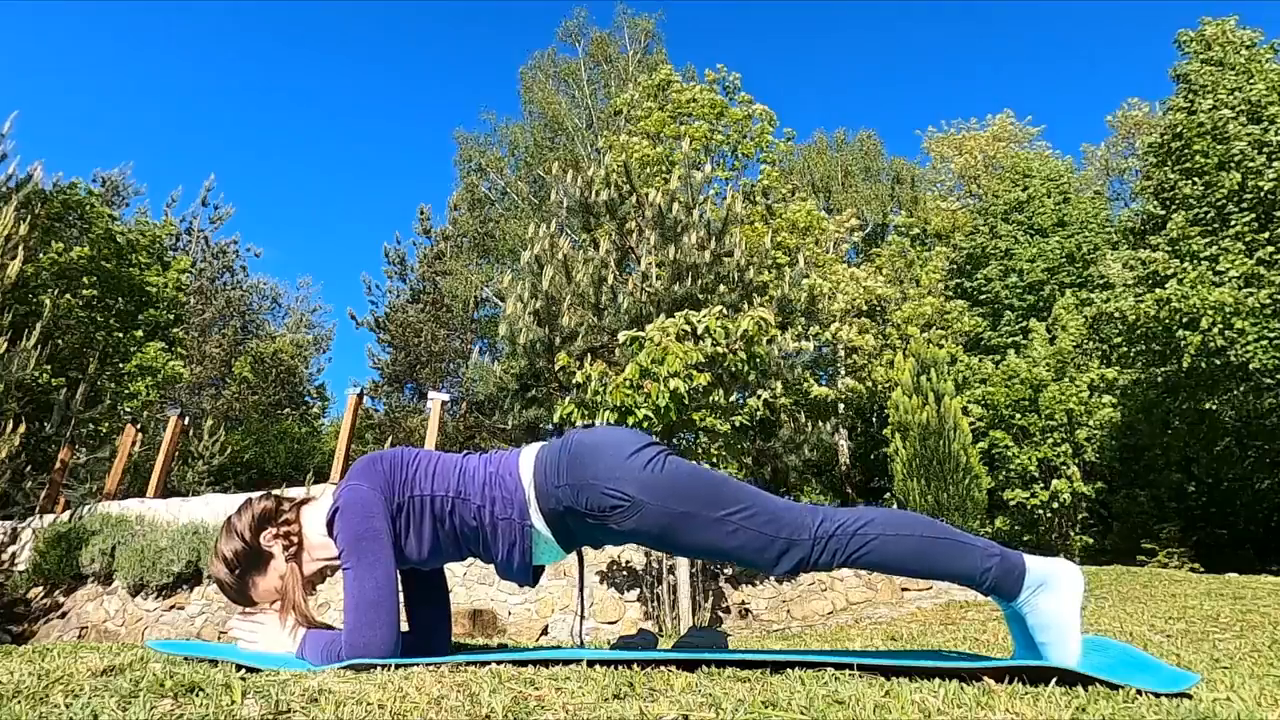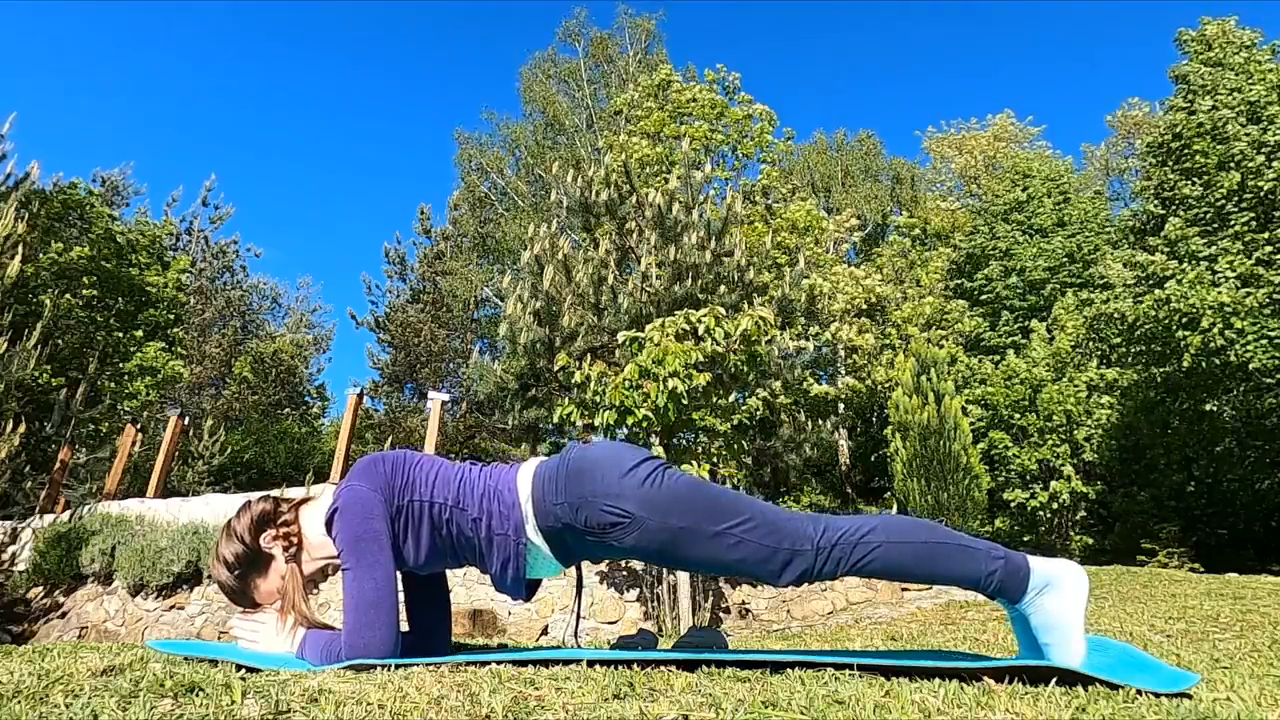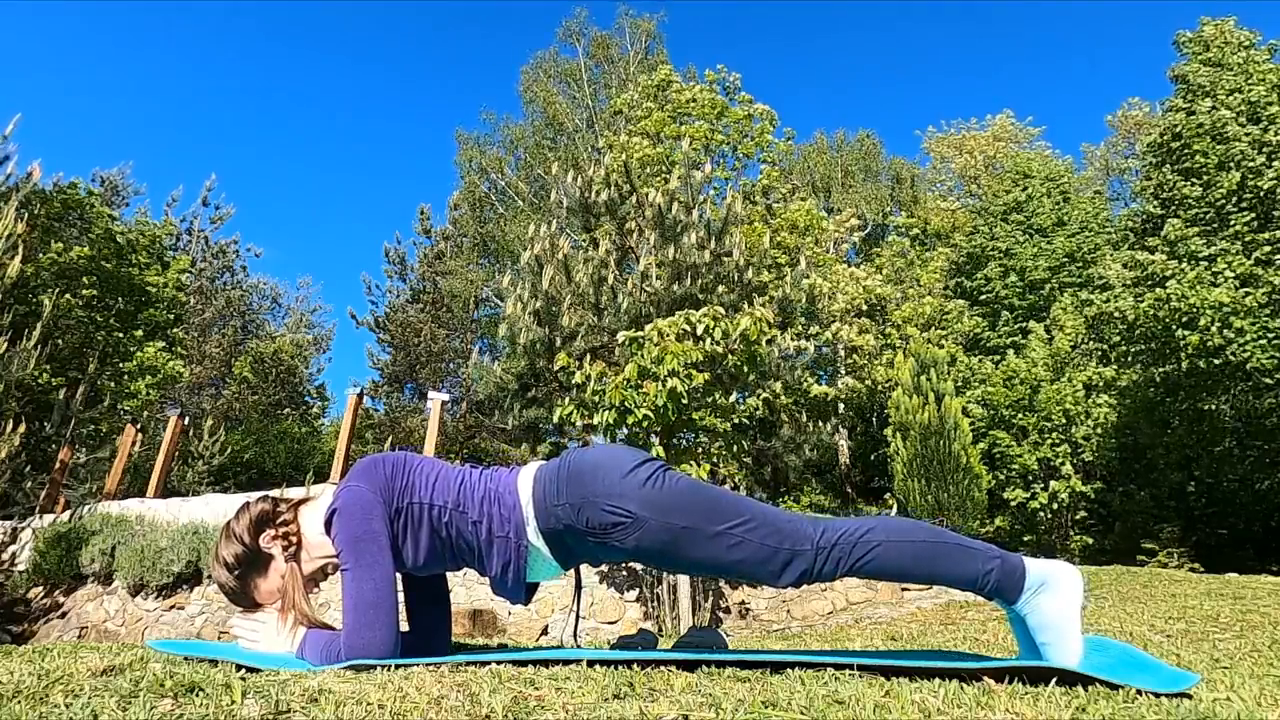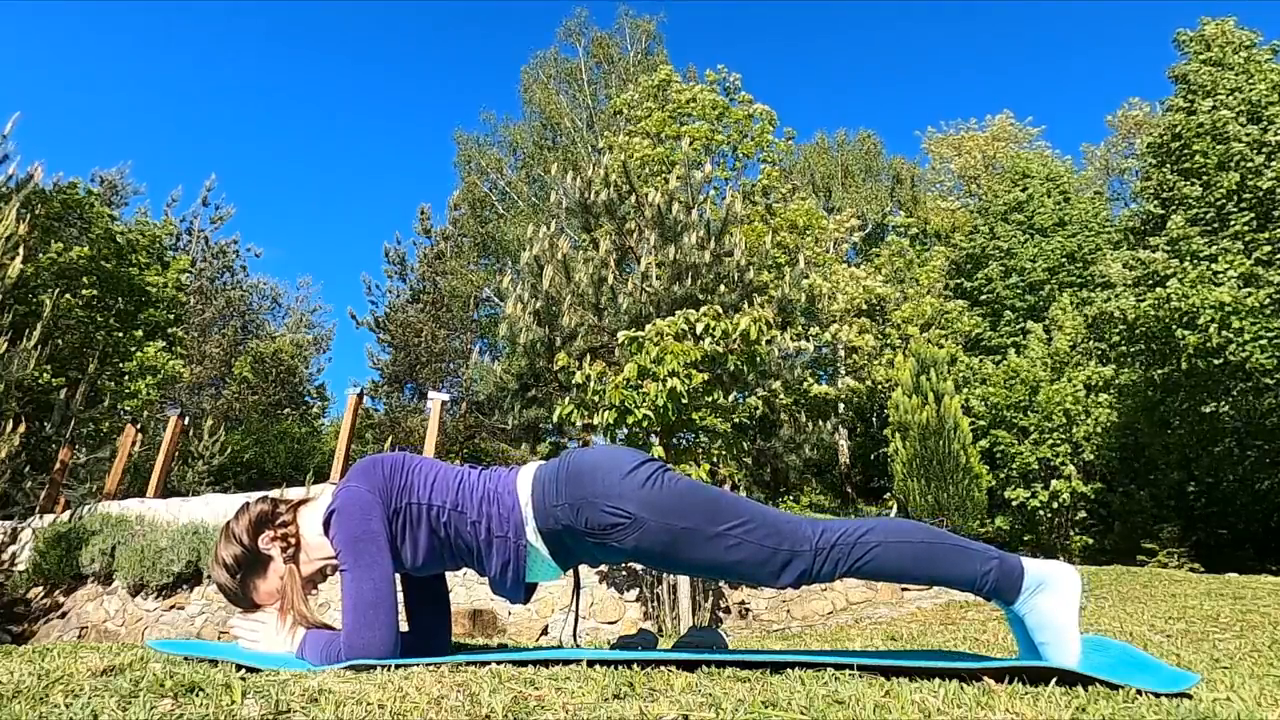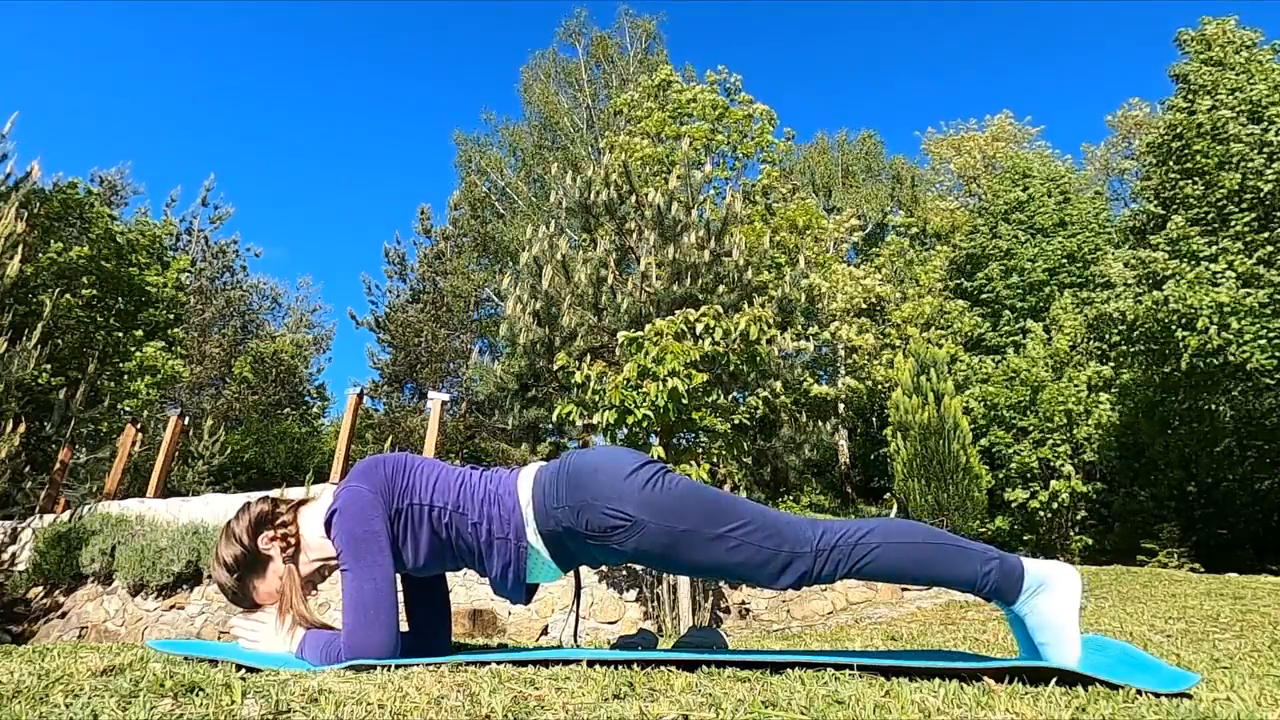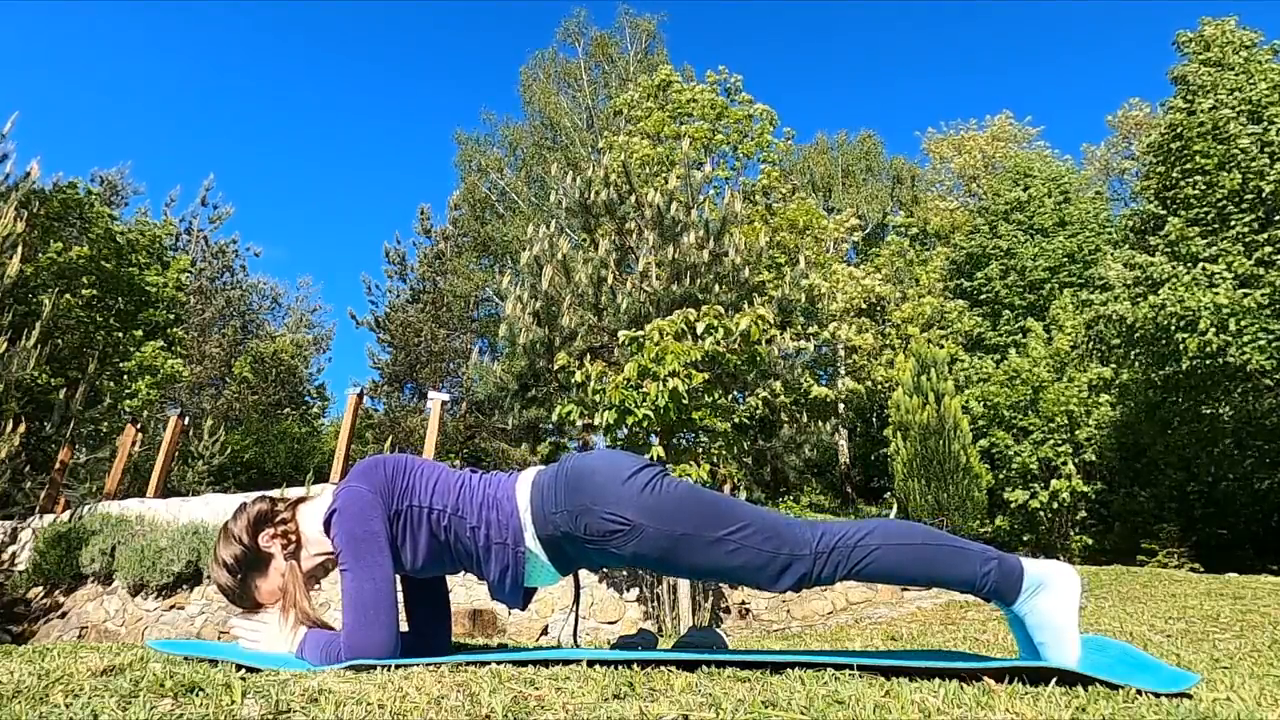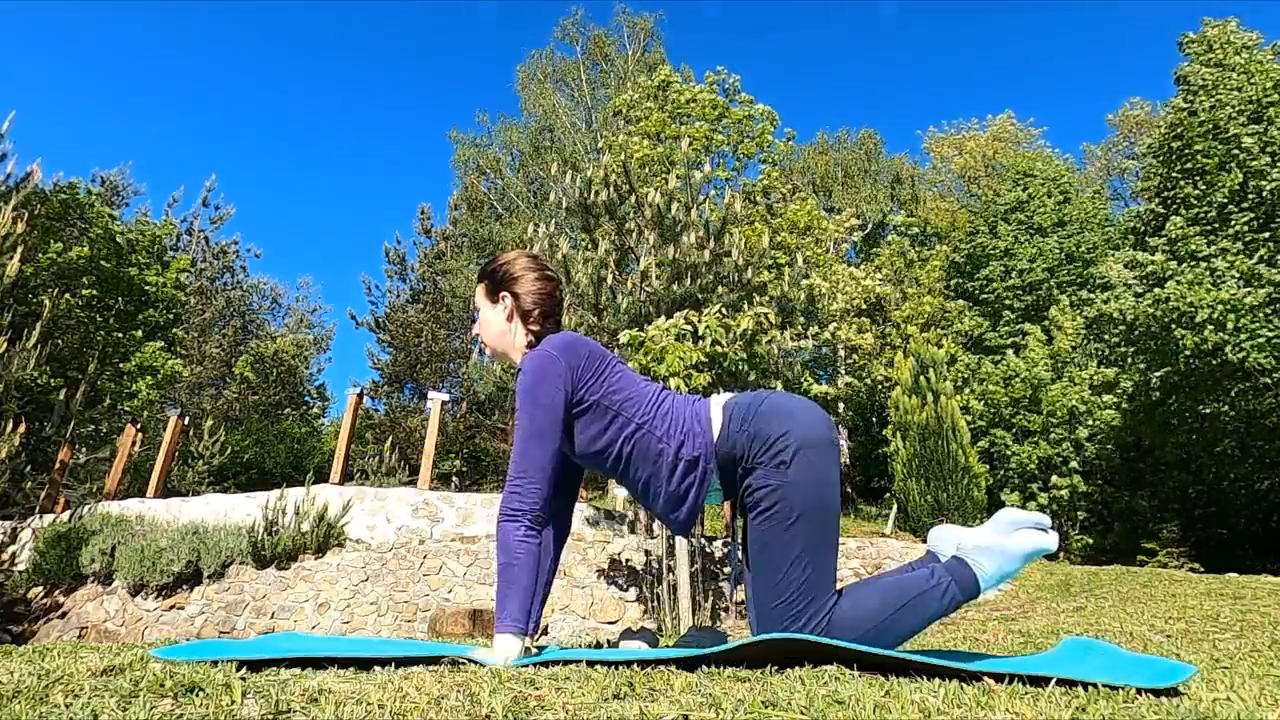
dt=0.7s
person 1, frame 1
left shoulder: (357, 499)
right shoulder: (389, 521)
left elbow: (376, 643)
right elbow: (430, 640)
left wrist: (296, 639)
right wrist: (295, 625)
left hip: (594, 483)
right hip: (594, 488)
left knee: (809, 539)
right knee: (809, 534)
left ankle: (1024, 577)
right ankle: (1014, 578)
person 1, frame 2
left shoulder: (357, 501)
right shoulder: (388, 523)
left elbow: (375, 646)
right elbow: (426, 641)
left wrist: (296, 640)
right wrist: (298, 625)
left hip: (596, 499)
right hip: (591, 500)
left knee: (813, 549)
right knee: (811, 545)
left ankle: (1028, 577)
right ankle: (1018, 579)
person 1, frame 3
left shoulder: (357, 500)
right shoulder: (390, 522)
left elbow: (373, 645)
right elbow: (428, 642)
left wrist: (294, 640)
right wrist: (300, 623)
left hip: (596, 500)
right hip: (591, 504)
left knee: (810, 550)
right knee: (809, 548)
left ankle: (1025, 577)
right ankle: (1016, 583)
person 1, frame 4
left shoulder: (355, 502)
right shoulder: (386, 522)
left elbow: (373, 645)
right elbow: (428, 642)
left wrist: (293, 639)
right wrist: (293, 622)
left hip: (595, 500)
right hip: (586, 504)
left knee: (809, 551)
right knee: (803, 549)
left ankle: (1022, 577)
right ankle: (1014, 579)
person 1, frame 5
left shoulder: (358, 500)
right shoulder: (386, 520)
left elbow: (375, 646)
right elbow: (429, 643)
left wrist: (294, 640)
right wrist: (300, 624)
left hip: (594, 503)
right hip: (590, 507)
left knee: (809, 551)
right knee: (805, 549)
left ankle: (1020, 578)
right ankle: (1012, 581)
person 1, frame 6
left shoulder: (359, 497)
right shoulder: (385, 518)
left elbow: (373, 646)
right elbow: (428, 642)
left wrist: (293, 639)
right wrist: (302, 622)
left hip: (594, 507)
right hip: (587, 511)
left knee: (813, 554)
right knee: (813, 551)
left ankle: (1021, 579)
right ankle: (1015, 580)
person 1, frame 7
left shoulder: (550, 360)
right shoulder: (558, 379)
left elbow: (522, 509)
right elbow: (551, 518)
left wrist: (506, 641)
right wrist: (519, 634)
left hip: (774, 442)
right hip: (763, 451)
left knee: (802, 638)
right knee: (791, 632)
left ankle: (971, 565)
right ankle: (947, 556)
